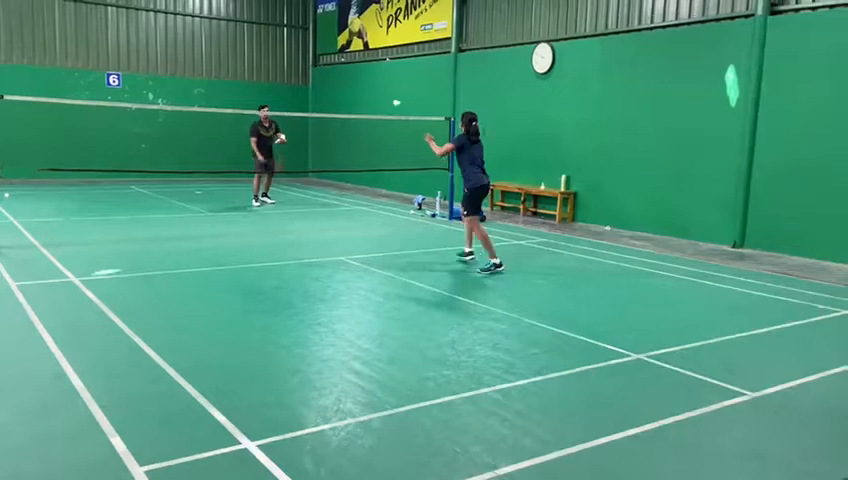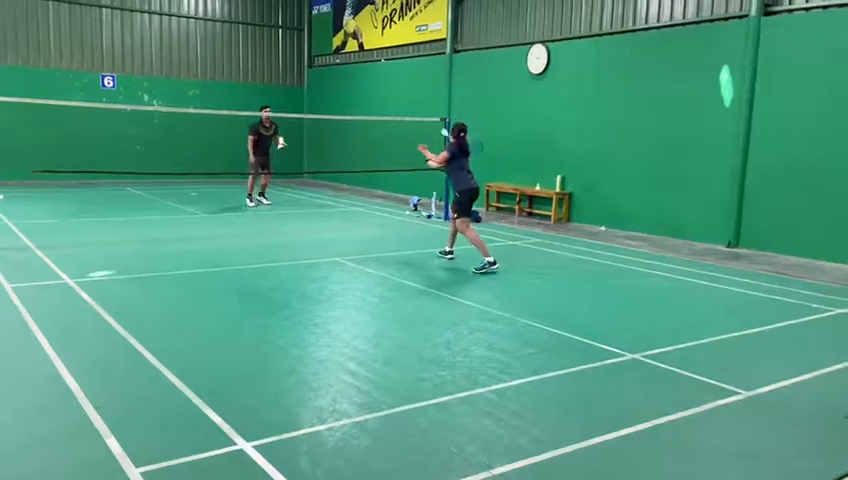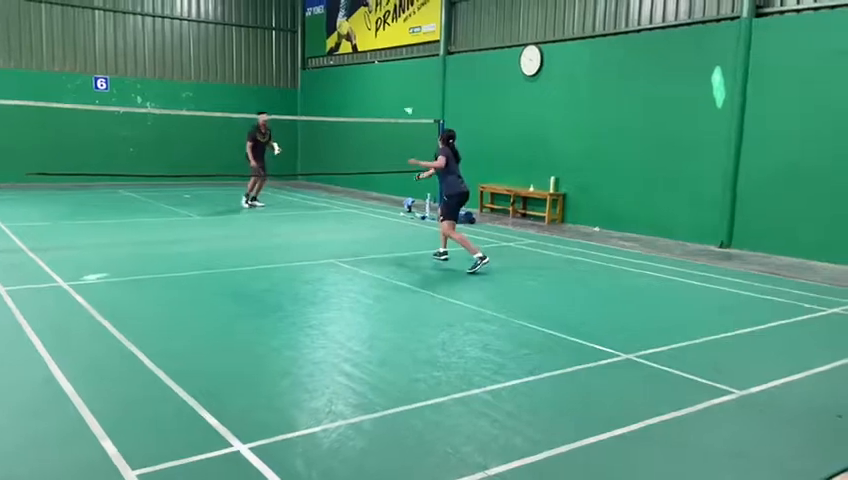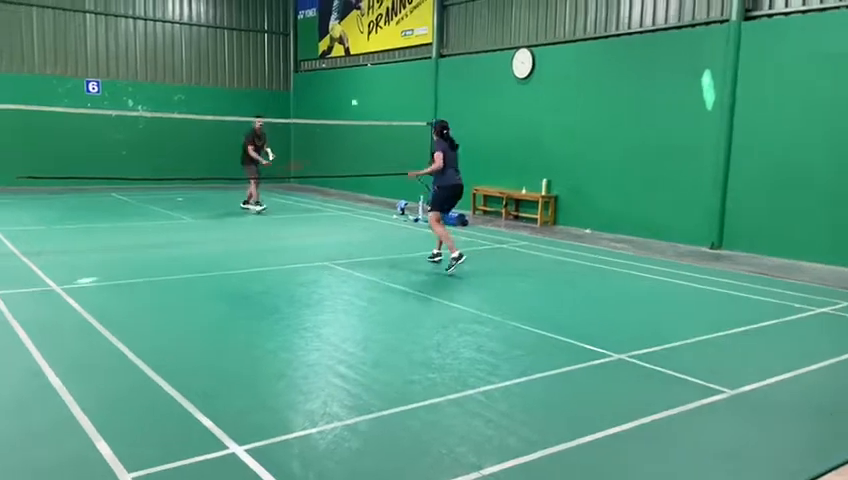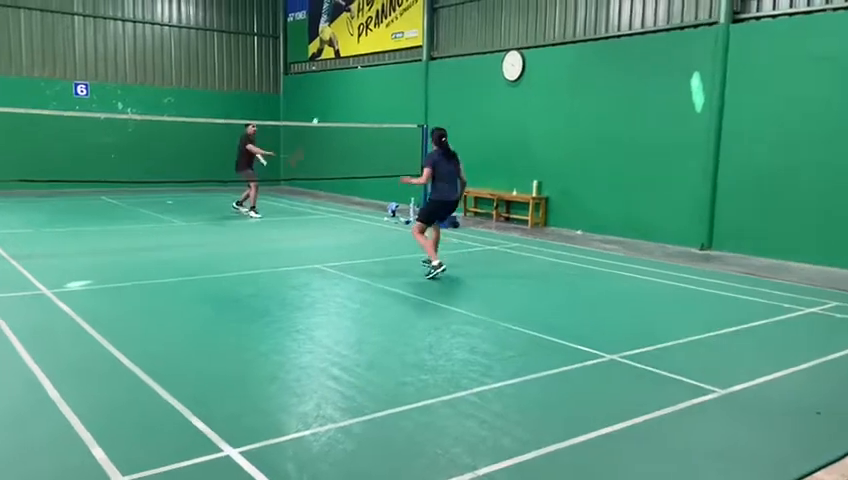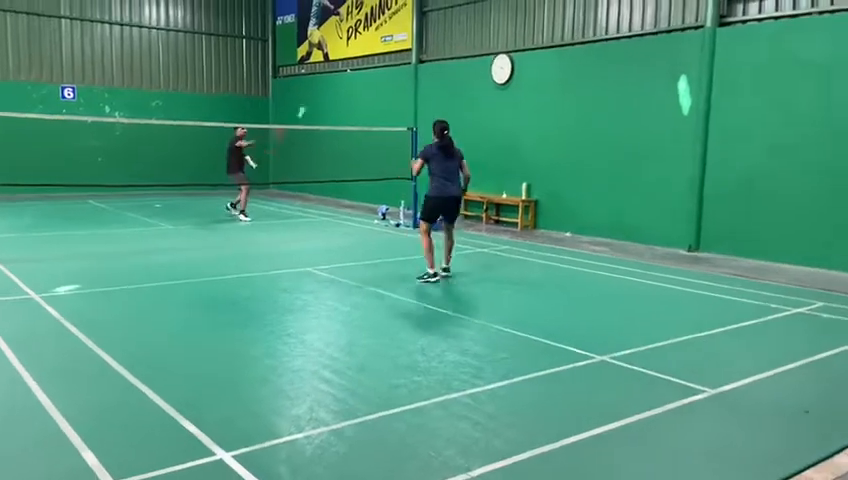
dt=0.2s
person 1, frame 1
left shoulder: (462, 138)
right shoulder: (476, 140)
left elbow: (441, 152)
left wrist: (431, 142)
left hip: (474, 185)
right hip: (482, 183)
left knee: (474, 225)
right knee: (468, 217)
left ankle: (495, 261)
right ankle: (468, 250)
person 1, frame 2
left shoulder: (453, 146)
right shoulder: (462, 148)
left elbow: (440, 159)
right elbow: (442, 165)
left wrist: (425, 151)
right wrist: (430, 162)
left hip: (464, 190)
right hip: (469, 188)
left knee: (464, 228)
right knee: (454, 215)
left ankle: (490, 260)
right ankle: (448, 250)
person 1, frame 3
left shoulder: (443, 150)
right shoulder: (452, 153)
left elbow: (440, 164)
right elbow: (435, 170)
left wrist: (419, 163)
right wrist: (423, 175)
left hip: (454, 194)
right hip: (460, 192)
left knee: (448, 230)
right knee: (442, 214)
left ankle: (479, 256)
right ankle: (443, 251)
person 1, frame 4
left shoulder: (438, 144)
right shoulder: (451, 145)
left elbow: (439, 165)
left wrist: (419, 173)
left hip: (446, 186)
right hip: (457, 186)
left knee: (434, 222)
right knee: (437, 217)
left ankle: (455, 253)
right ankle: (438, 252)
person 1, frame 5
left shoulder: (432, 156)
right shoulder: (453, 156)
left elbow: (424, 180)
right elbow: (463, 179)
left wrist: (410, 180)
right wrist: (460, 195)
left hip: (438, 199)
right hip: (453, 200)
left knee: (417, 231)
right knee: (435, 224)
left ankle: (436, 263)
right ankle: (433, 259)
person 1, frame 6
left shoulder: (429, 149)
right shoulder: (456, 151)
left elbow: (415, 172)
right elbow: (467, 175)
left wrist: (414, 164)
right wrist: (463, 190)
left hip: (436, 196)
right hip: (454, 197)
left knee: (425, 232)
right knee: (449, 231)
left ankle: (431, 272)
right ankle: (446, 267)
